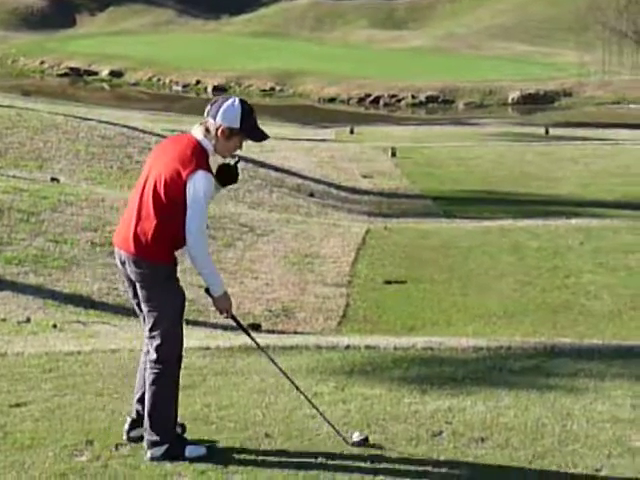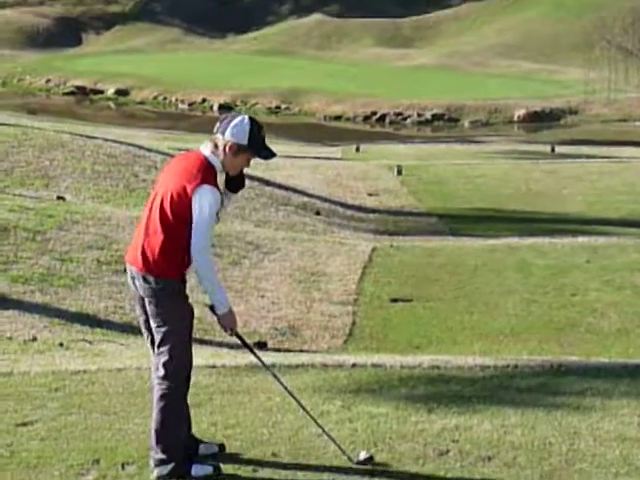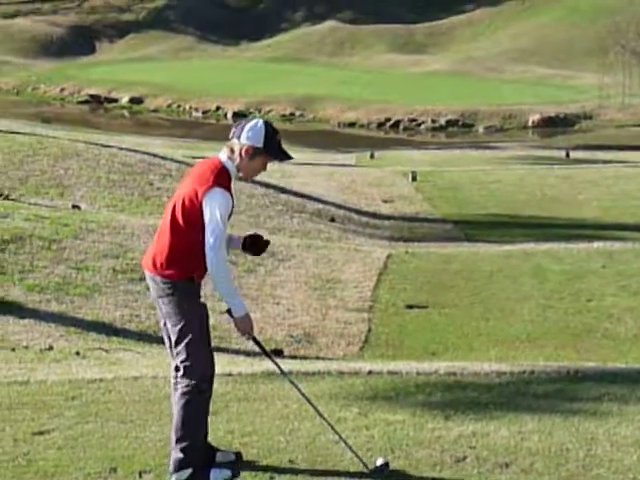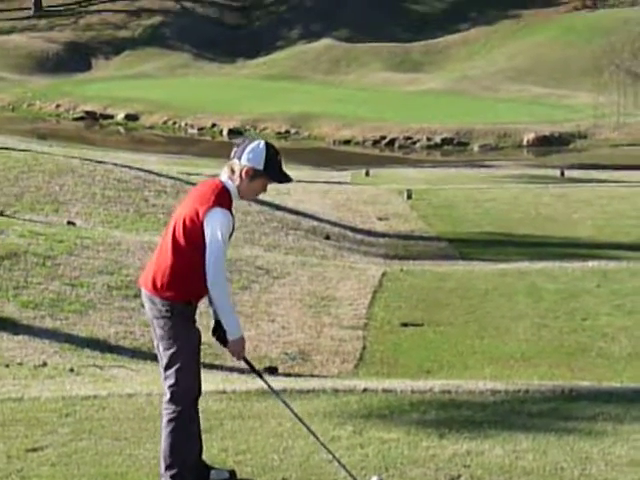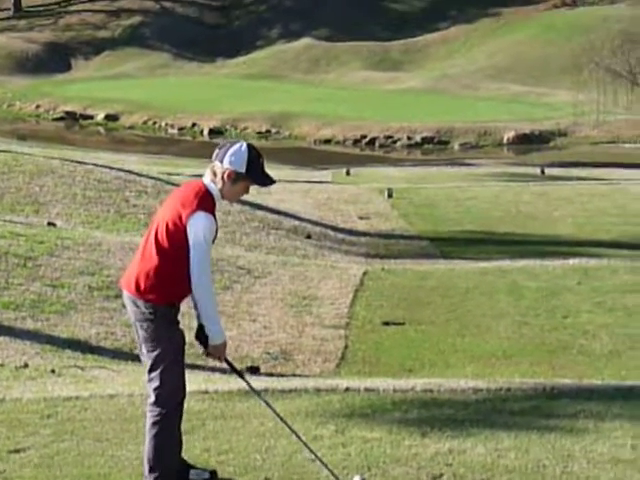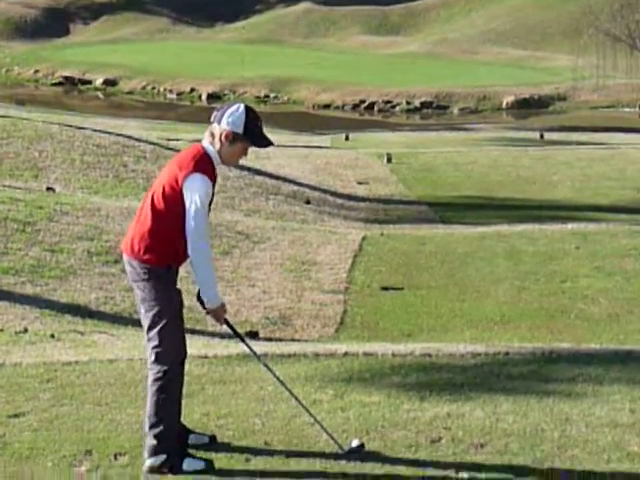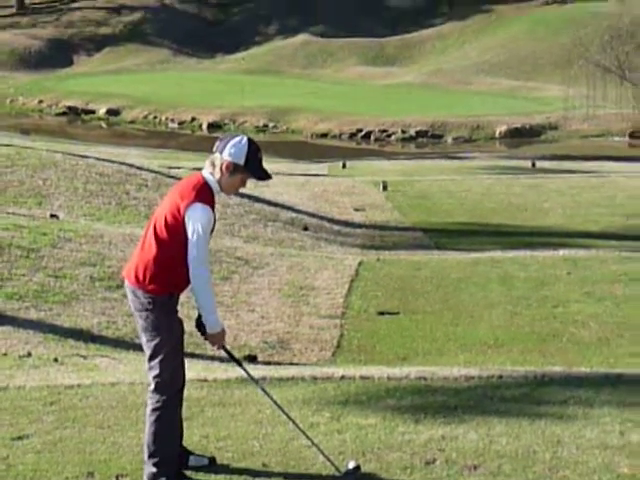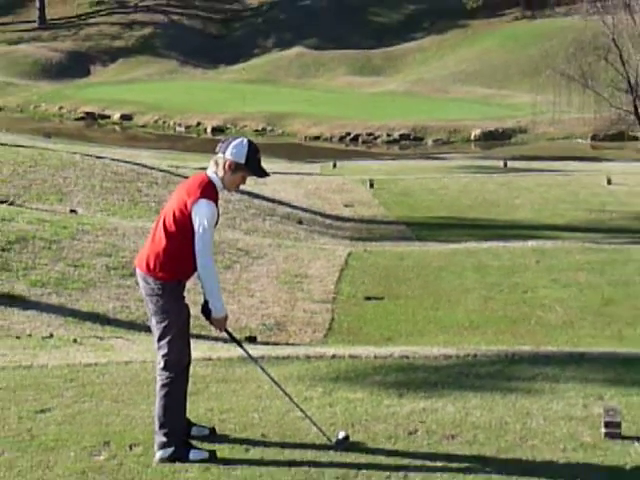
dt=0.3s
person 1, frame 1
left shoulder: (172, 143)
right shoulder: (198, 170)
right elbow: (195, 240)
left wrist: (217, 185)
right wrist: (218, 289)
left hip: (126, 249)
right hip: (151, 260)
left knee: (158, 341)
right knee: (165, 351)
left ankle: (143, 419)
right ankle: (161, 440)
person 1, frame 2
left shoulder: (184, 161)
right shoulder: (204, 184)
right elbow: (200, 255)
left wrist: (230, 192)
right wrist: (222, 306)
left hip: (141, 268)
right hip: (161, 278)
left knee: (169, 363)
right knee: (174, 369)
left ankle: (180, 441)
person 1, frame 3
left shoulder: (207, 169)
right shoulder: (217, 189)
right elbow: (214, 259)
left wrist: (240, 243)
right wrist: (239, 310)
left hip: (167, 274)
right hip: (174, 280)
left knee: (188, 367)
right knee: (197, 371)
left ankle: (195, 446)
person 1, frame 4
left shoulder: (208, 190)
right shoulder: (219, 210)
right elbow: (216, 279)
left wrist: (220, 320)
right wrist: (234, 331)
left hip: (160, 294)
right hip: (171, 302)
left knee: (185, 388)
right knee: (181, 393)
person 1, frame 5
left shoulder: (191, 192)
right shoulder: (202, 213)
left elbow: (191, 272)
right elbow: (201, 280)
left wrist: (205, 325)
right wrist: (216, 335)
left hip: (142, 294)
right hip: (153, 303)
left knee: (169, 389)
right knee: (166, 394)
person 1, frame 6
left shoulder: (195, 158)
right shoulder: (198, 174)
left elbow: (193, 234)
right elbow: (197, 242)
left wrist: (208, 291)
right wrist: (212, 298)
left hip: (151, 259)
right hip: (151, 264)
left knee: (170, 351)
right knee: (168, 356)
left ankle: (171, 429)
right ankle: (161, 450)
person 1, frame 7
left shoulder: (193, 186)
right shoulder: (200, 204)
left elbow: (190, 261)
right elbow: (198, 270)
left wrist: (207, 318)
right wrist: (213, 324)
left hip: (150, 286)
right hip: (153, 293)
left knee: (170, 376)
right knee: (166, 382)
left ankle: (172, 451)
person 1, frame 8
left shoulder: (199, 184)
right shoulder: (205, 200)
left elbow: (197, 253)
right elbow: (204, 259)
left wrist: (210, 302)
right wrist: (218, 309)
left hip: (159, 274)
right hip: (162, 280)
left knee: (179, 356)
right knee: (174, 360)
left ankle: (176, 422)
right ankle: (169, 443)
